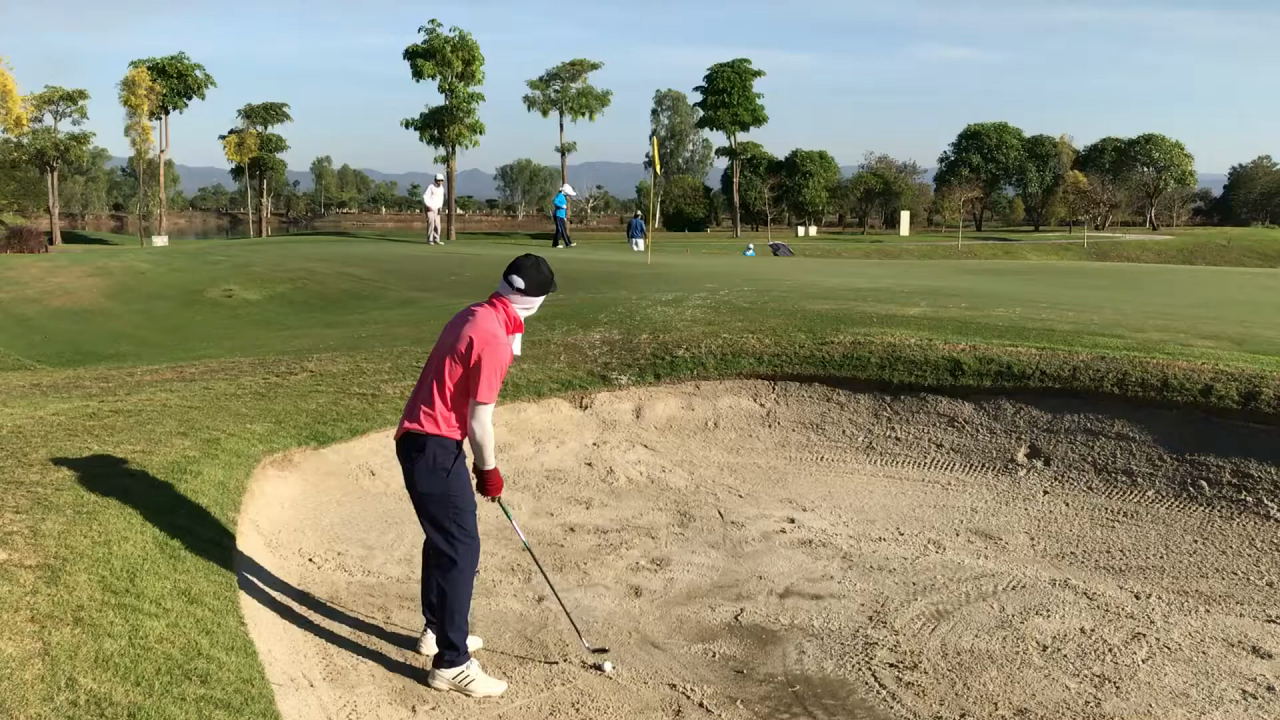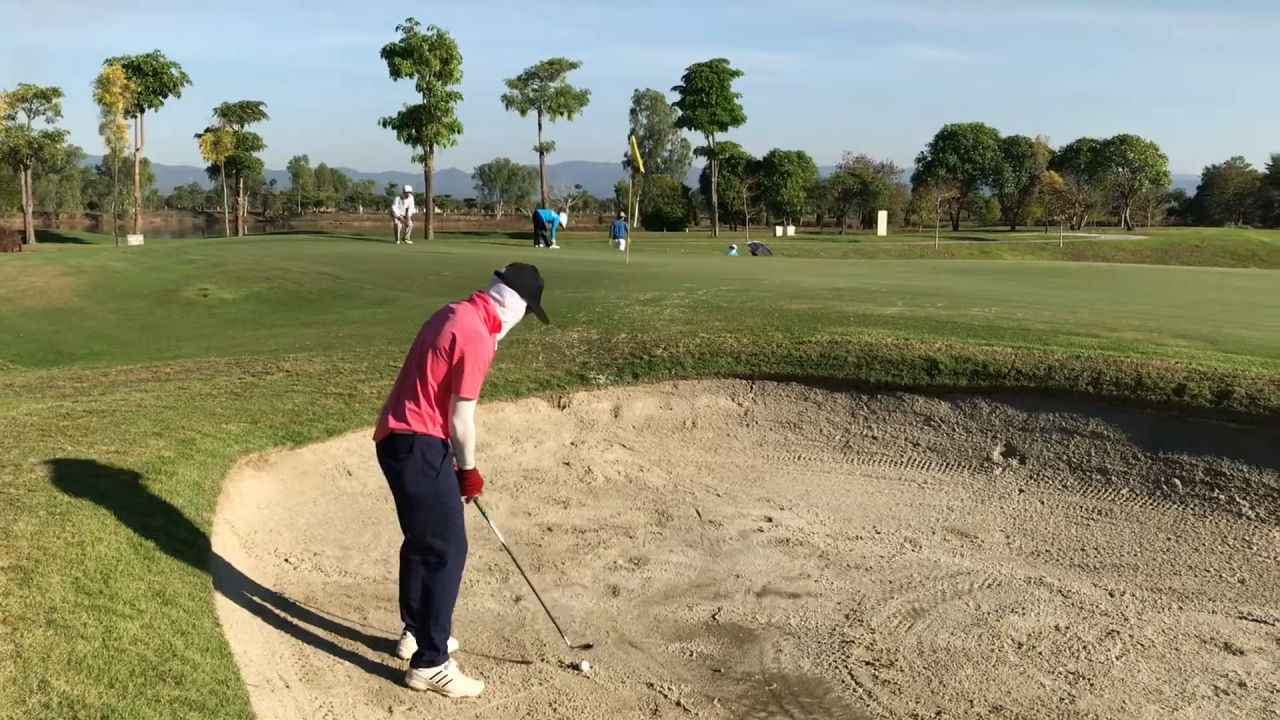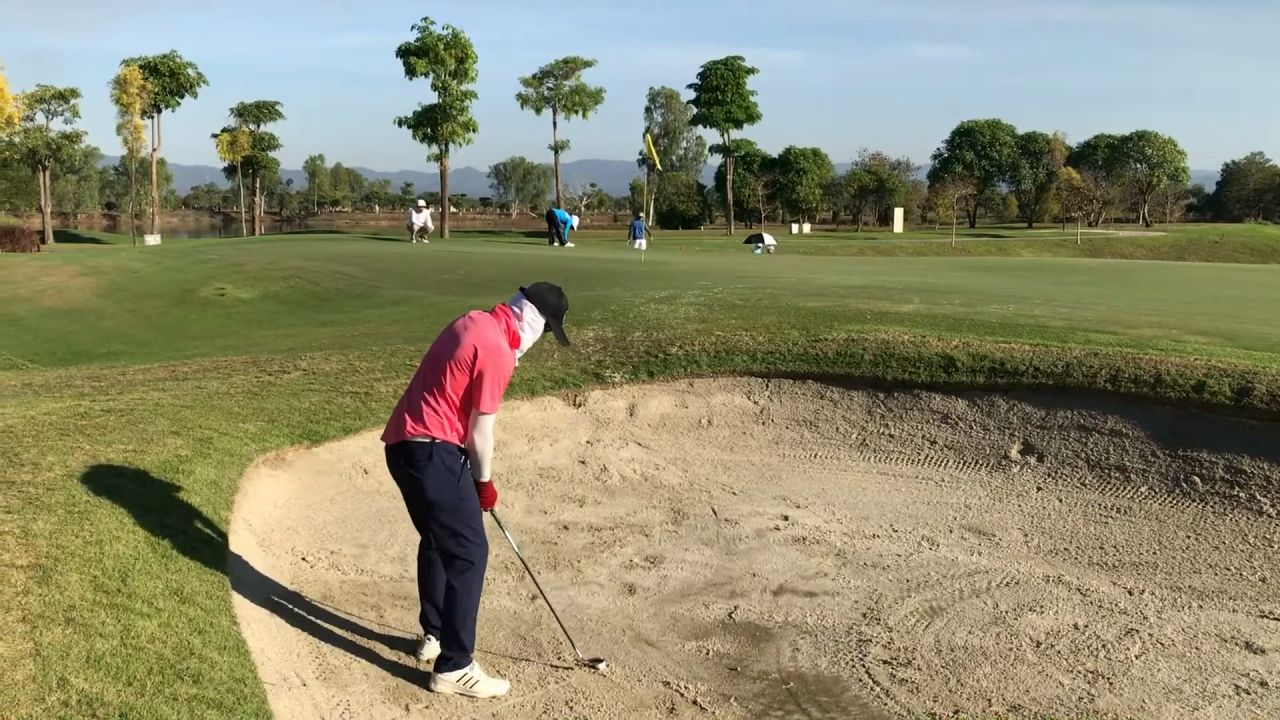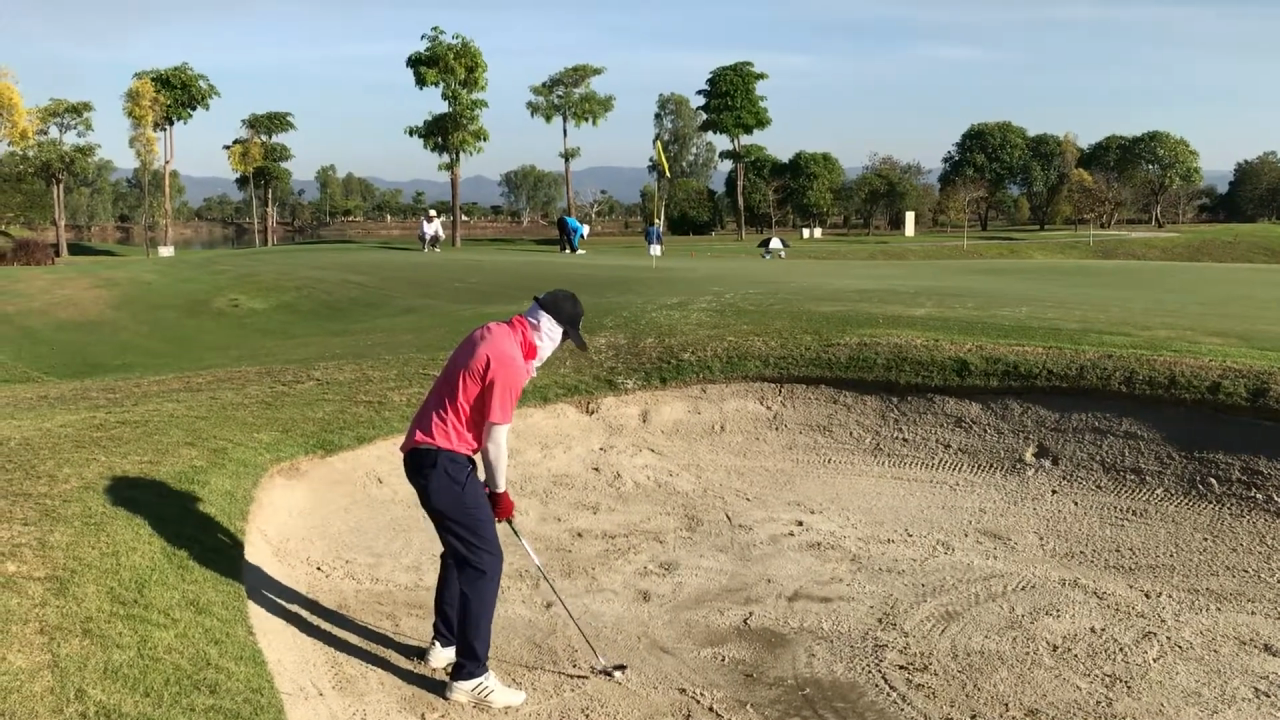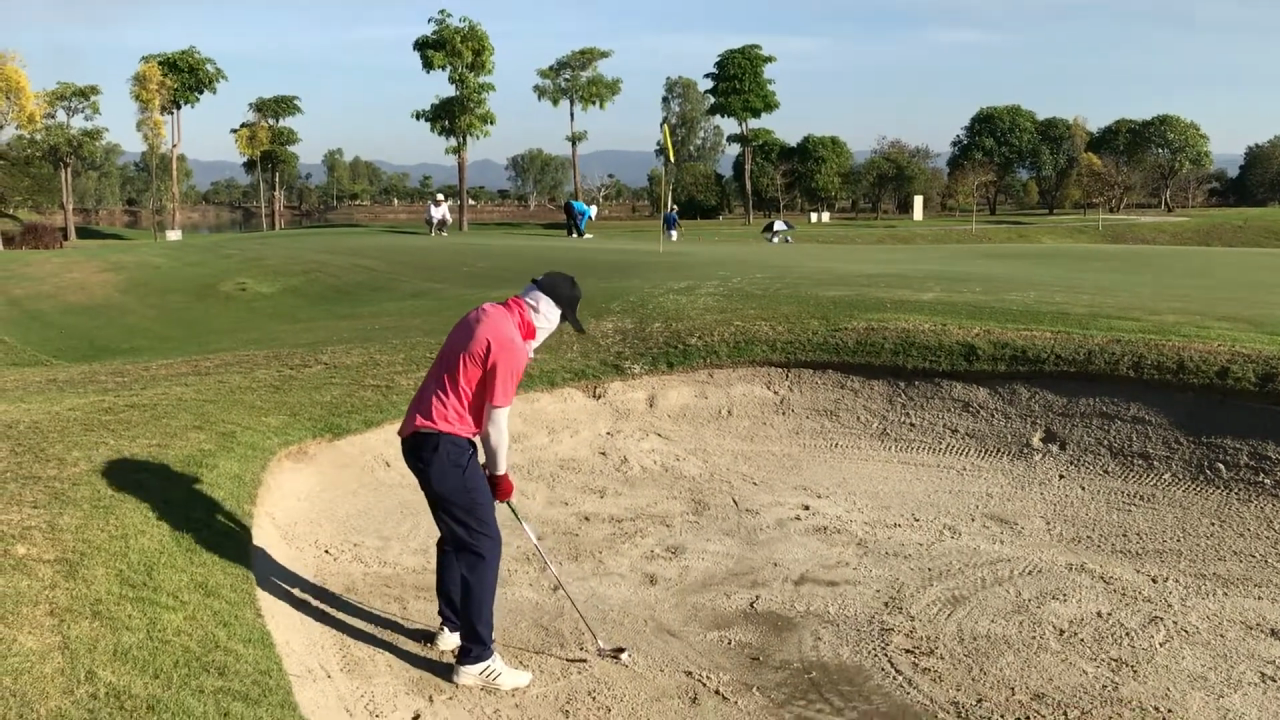
dt=1s
person 1, frame 1
left shoulder: (475, 315)
right shoulder: (495, 340)
right elbow: (478, 420)
right wrist: (489, 470)
left hip: (420, 439)
right hip: (434, 447)
left knee: (444, 540)
right knee: (461, 551)
left ankle: (437, 630)
right ankle: (451, 663)
person 1, frame 2
left shoulder: (453, 313)
right shoulder: (476, 336)
right elbow: (460, 417)
left wrist: (457, 464)
right wrist: (468, 470)
left hip: (395, 439)
right hip: (419, 446)
left knee: (421, 542)
right knee: (447, 551)
left ankle: (416, 632)
right ankle: (430, 663)
person 1, frame 3
left shoulder: (473, 321)
right shoulder: (497, 351)
right elbow: (480, 429)
left wrist: (474, 474)
right wrist: (484, 482)
left hip: (402, 444)
right hip: (432, 452)
left knee: (437, 543)
right knee: (469, 552)
left ankle: (435, 635)
right ankle: (454, 667)
person 1, frame 4
left shoulder: (493, 333)
right shoulder: (509, 360)
right elbow: (494, 440)
left wrist: (492, 488)
right wrist: (499, 493)
left hip: (424, 453)
right hip: (444, 462)
left knee: (462, 551)
right knee: (484, 561)
left ankle: (445, 643)
right ankle: (469, 677)
person 1, frame 5
left shoulder: (488, 313)
right shoulder: (510, 344)
right elbow: (495, 423)
right wrist: (499, 474)
left hip: (420, 436)
right hip: (444, 445)
left knee: (457, 536)
right knee: (482, 546)
left ankle: (452, 627)
right ankle: (476, 659)
